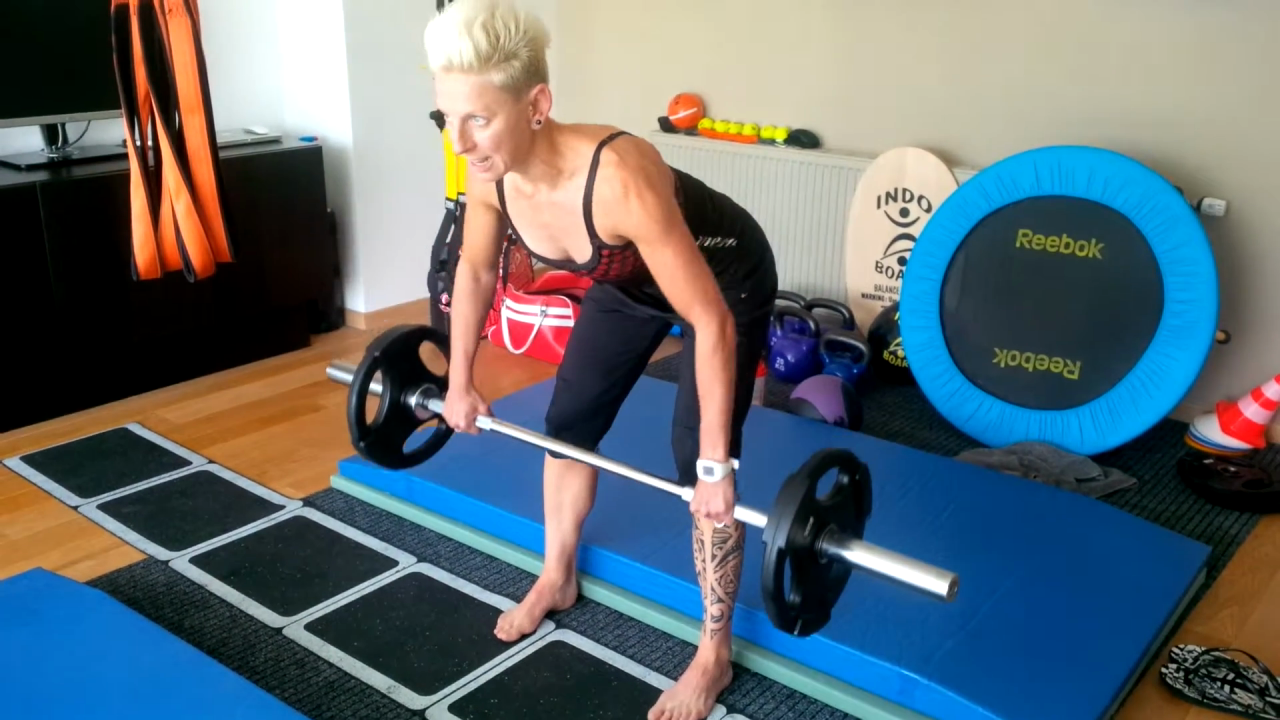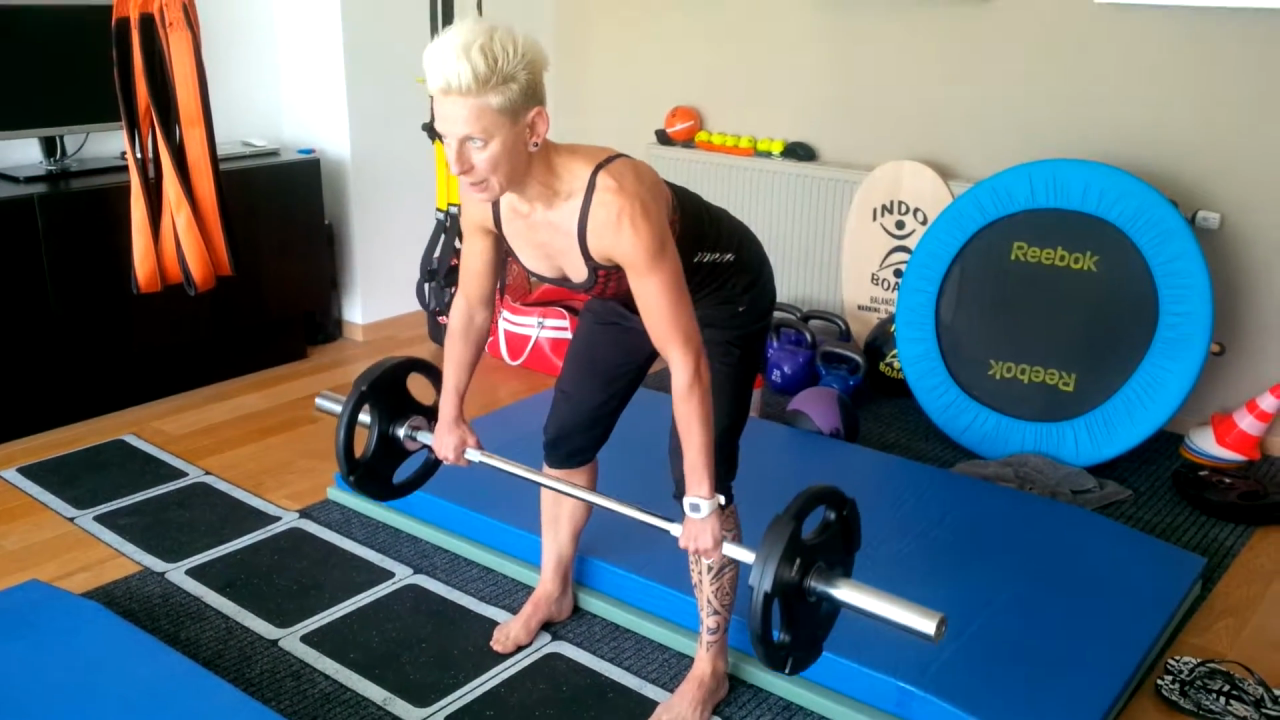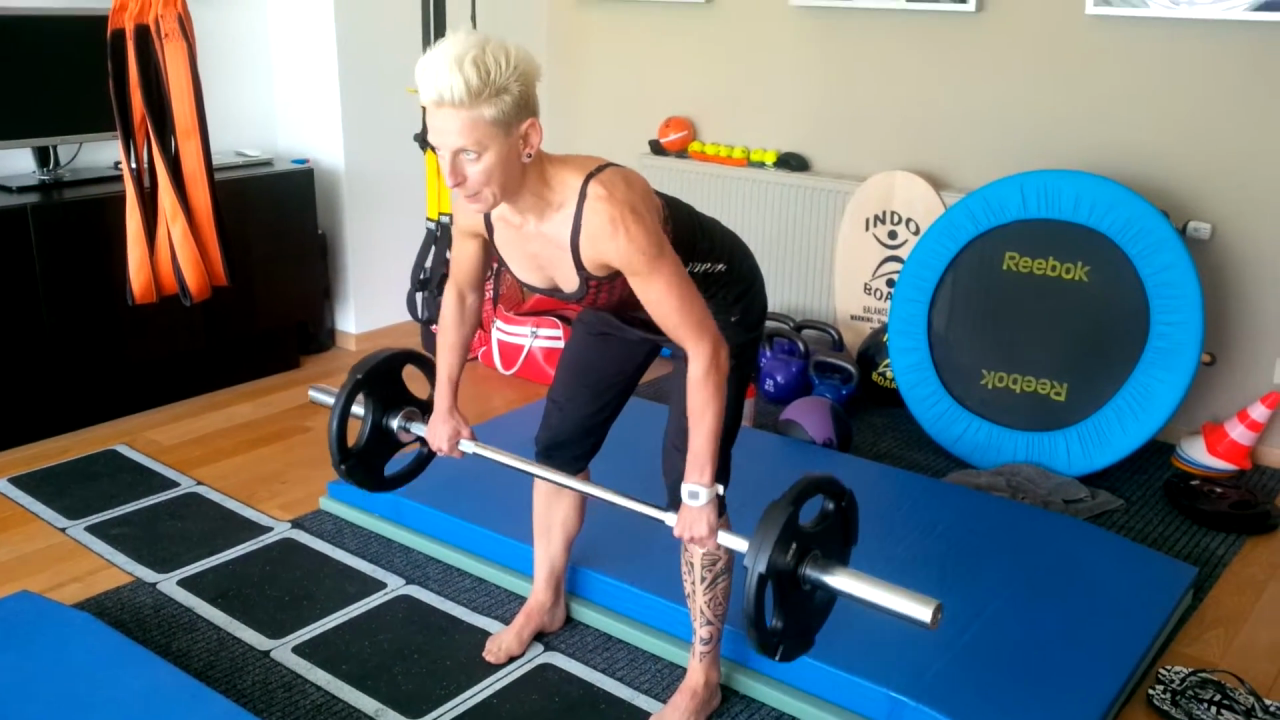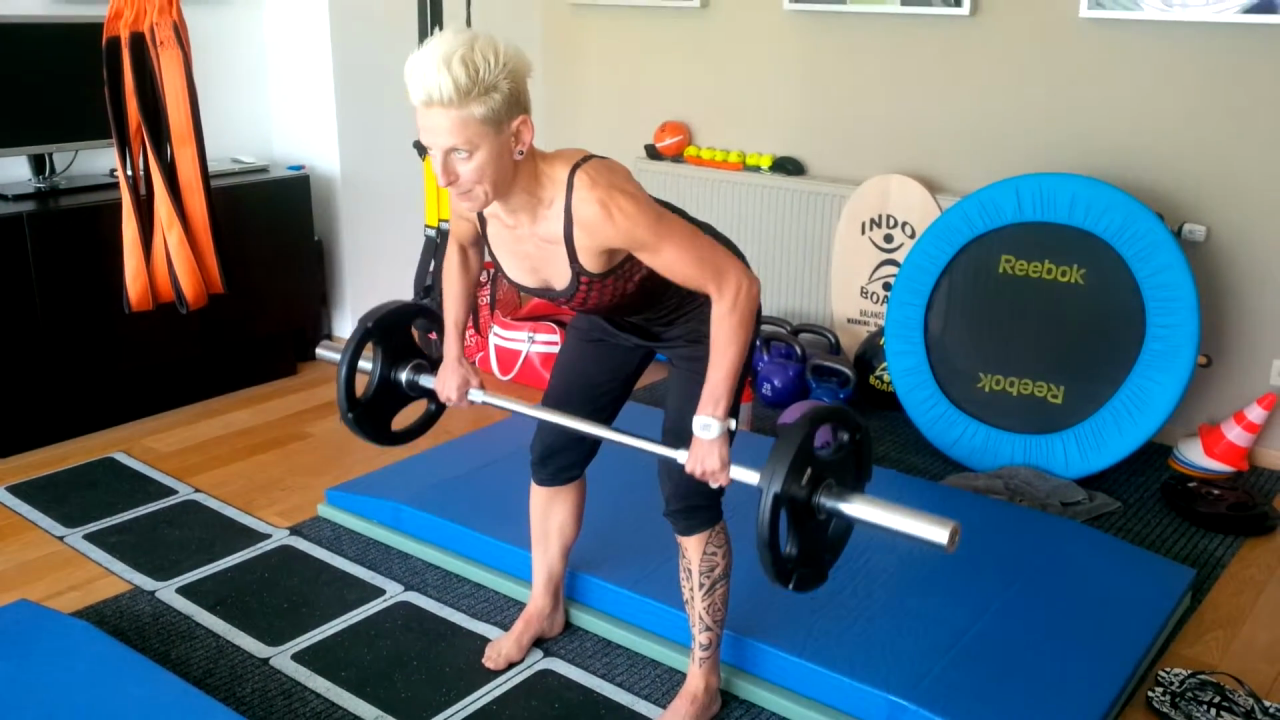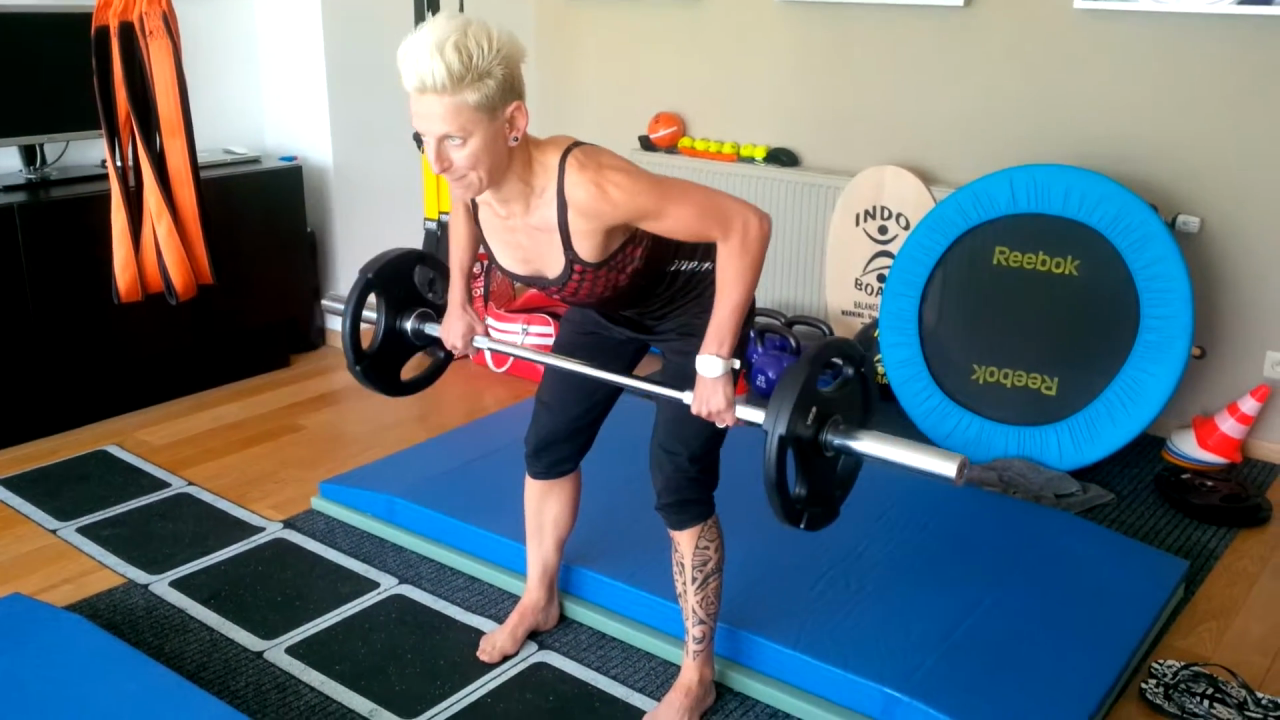
dt=0.3s
person 1, frame 1
left shoulder: (618, 179)
right shoulder: (490, 175)
left elbow: (709, 323)
right elbow: (475, 271)
left wrist: (715, 466)
right wrist: (461, 380)
left hip: (726, 275)
right hip: (629, 277)
left knee: (698, 461)
right knee: (567, 422)
left ankle: (714, 653)
right ankle: (557, 579)
person 1, frame 2
left shoulder: (615, 205)
right shoulder: (485, 197)
left elbow: (686, 363)
right elbow: (471, 308)
left wrist: (700, 503)
right wrist: (449, 415)
left hip: (722, 292)
right hip: (626, 290)
left knee: (697, 476)
right knee: (566, 435)
right ankle: (553, 591)
person 1, frame 3
left shoulder: (606, 212)
right shoulder: (477, 204)
left elbow: (707, 349)
right elbow: (460, 294)
left wrist: (701, 490)
right wrist: (444, 403)
left hip: (716, 300)
right hip: (619, 302)
left knee: (688, 495)
right knee: (557, 445)
right ankle: (545, 602)
person 1, frame 4
left shoulder: (594, 200)
right shoulder: (475, 196)
left elbow: (735, 288)
right elbow: (460, 254)
left wrist: (711, 424)
right wrist: (453, 353)
left hip: (703, 301)
right hip: (612, 310)
left knee: (688, 489)
right knee: (552, 451)
right ankle: (545, 606)
person 1, frame 5
left shoulder: (589, 183)
right shoulder: (470, 176)
left elbow: (746, 225)
left wrist: (715, 364)
right wrist: (458, 300)
left hip: (692, 301)
right hip: (605, 305)
left knee: (678, 484)
right knee: (547, 446)
right ankle: (539, 600)
